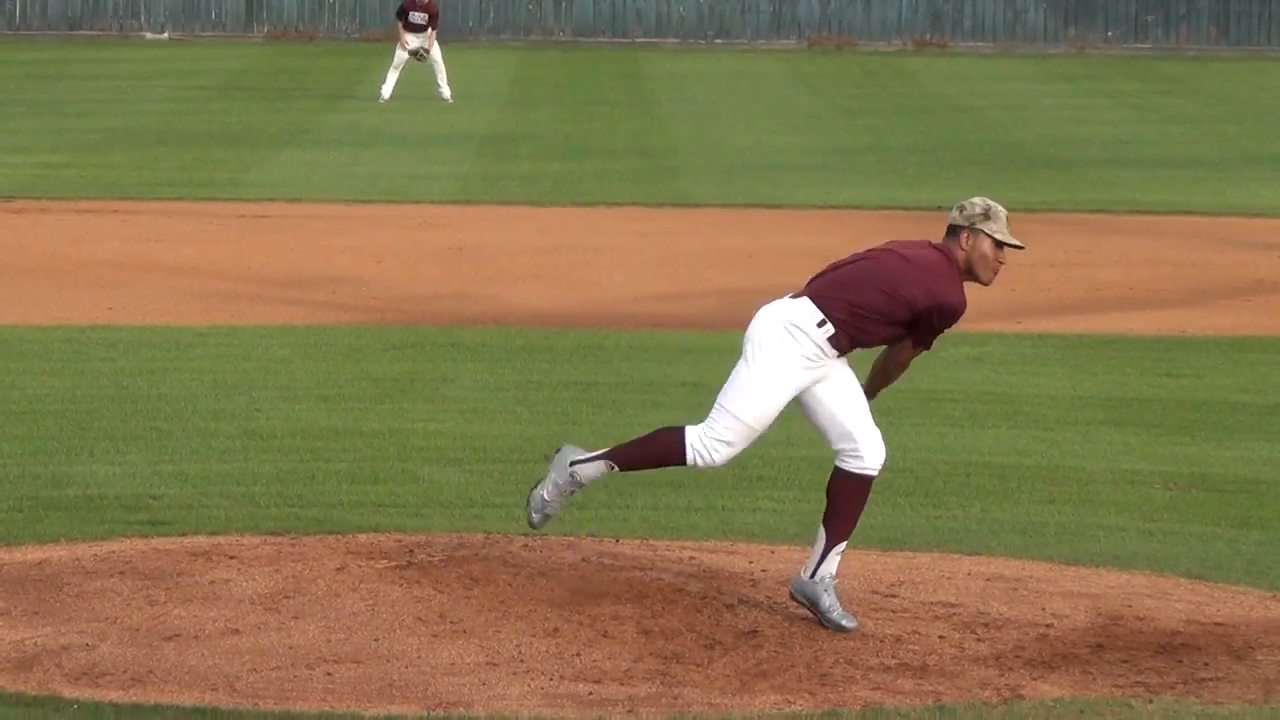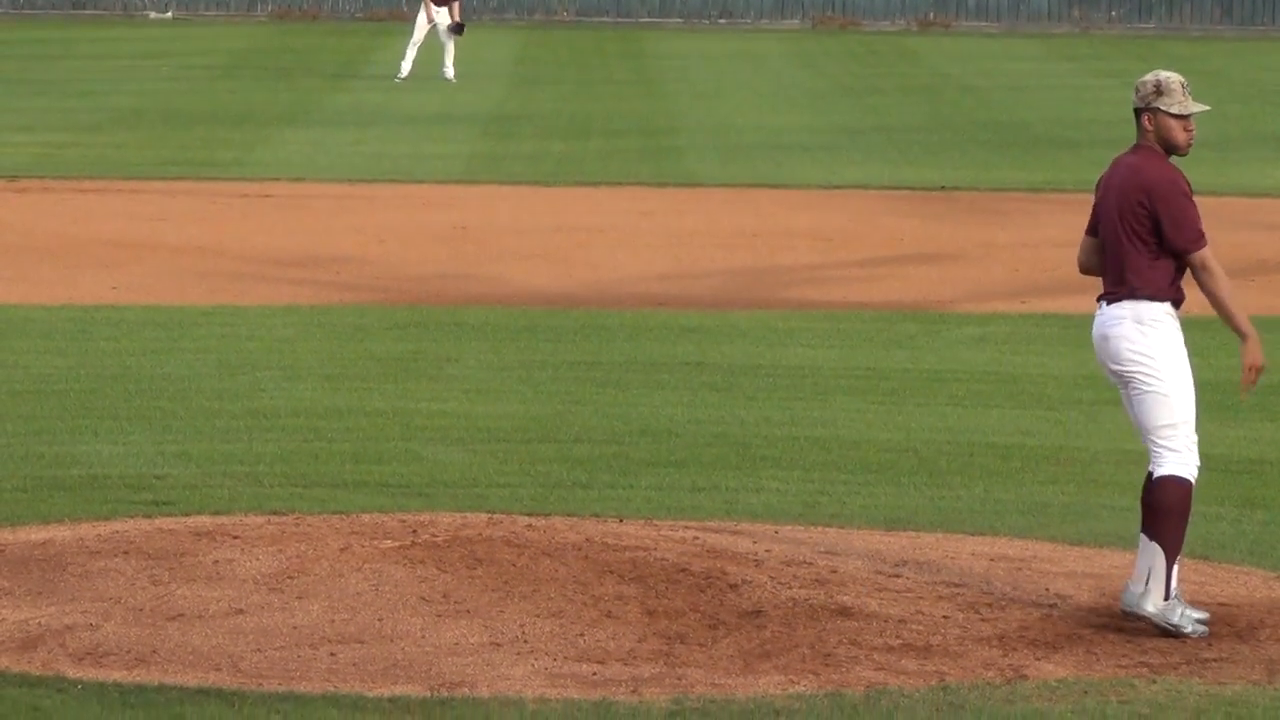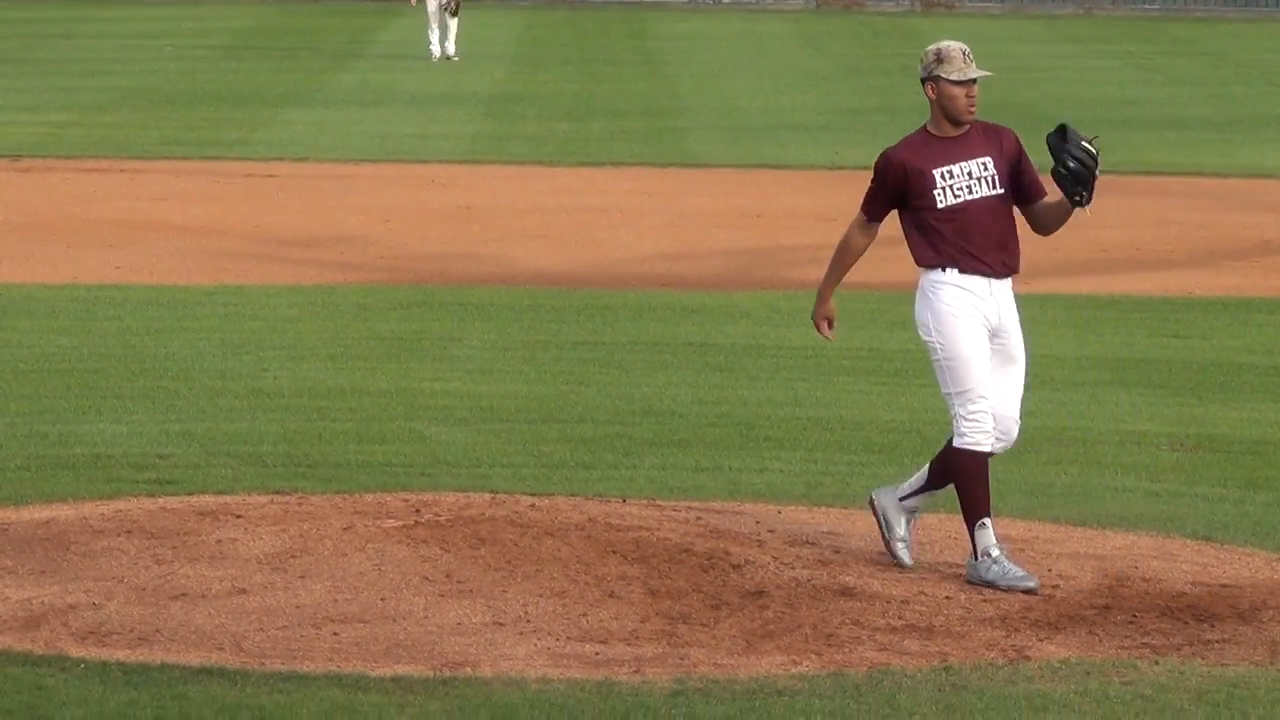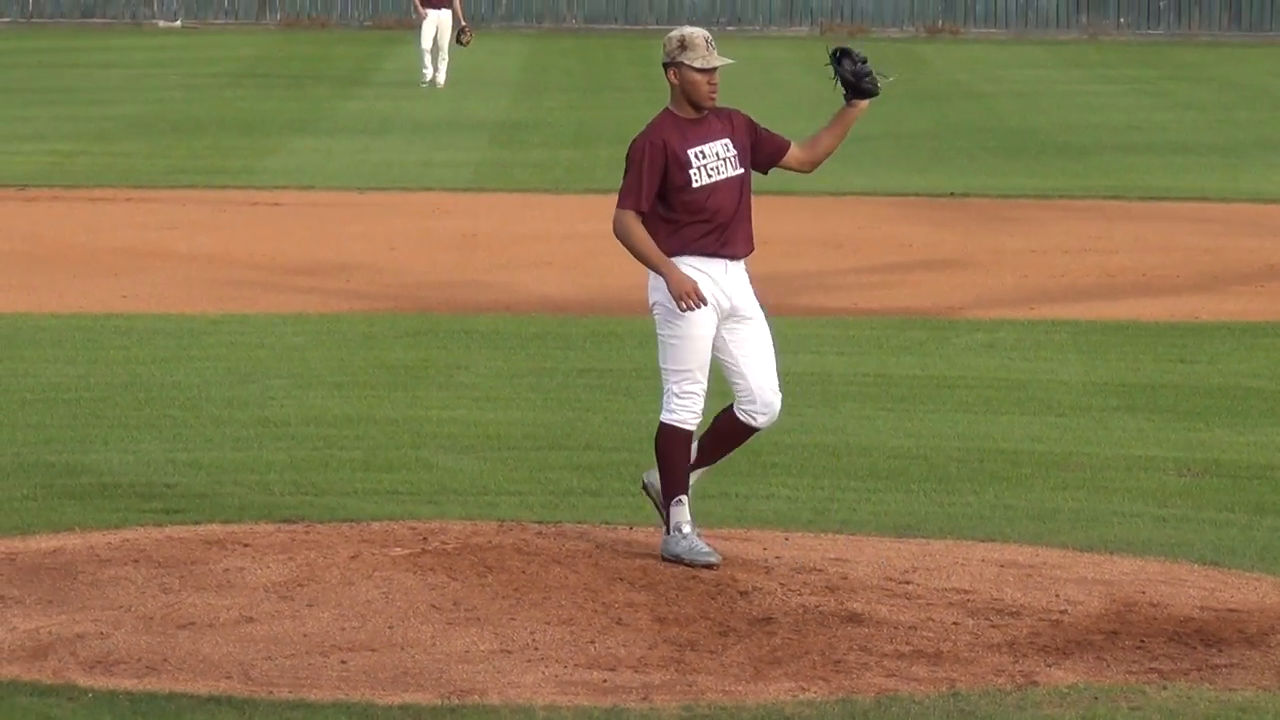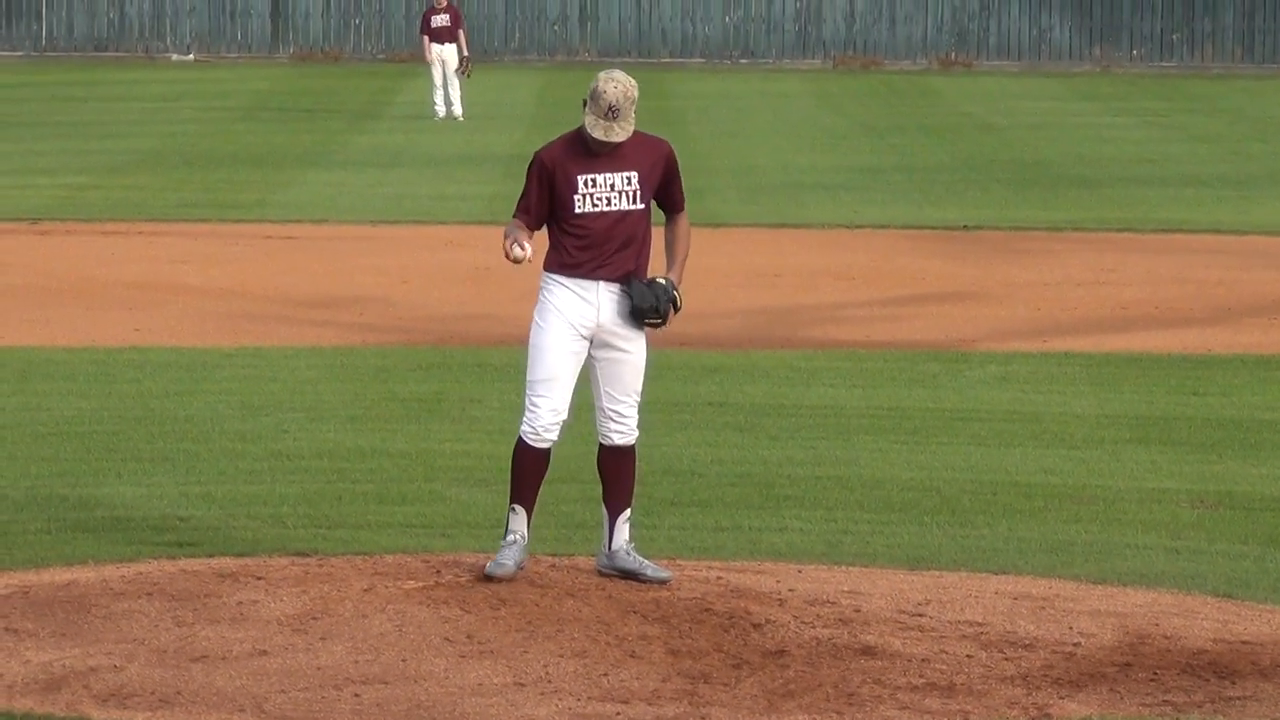
dt=1s
person 1, frame 1
left shoulder: (904, 253)
right shoulder: (951, 293)
right elbow: (901, 354)
right wrist: (867, 391)
left hip: (818, 348)
right hip: (794, 335)
left knee: (866, 454)
right knee: (711, 445)
left ankle: (817, 578)
right ankle: (582, 466)
person 1, frame 2
left shoulder: (1115, 174)
right shoulder: (1164, 179)
left elbow: (1087, 259)
right elbow: (1205, 266)
left wrist: (1142, 251)
right wrist: (1249, 336)
left hip: (1113, 324)
right hip: (1146, 327)
left knee: (1167, 457)
right knee: (1179, 460)
left ankle: (1145, 586)
right ankle: (1160, 595)
person 1, frame 3
left shoulder: (1003, 142)
right shoulder: (903, 159)
left elbow: (1044, 222)
right elbow: (863, 228)
left wrist: (1073, 197)
right wrist: (824, 295)
left hip: (1001, 298)
right hip: (951, 298)
left knee: (1000, 432)
right knee: (975, 425)
left ankle: (898, 502)
right ankle: (986, 554)
person 1, frame 4
left shoulder: (735, 125)
right shoulder: (654, 140)
left elbow: (806, 158)
right elbow: (625, 221)
left wrist: (854, 107)
right wrist: (670, 273)
left hip: (735, 279)
right hip: (686, 282)
left knee: (762, 402)
right knee: (684, 404)
left ankle: (671, 480)
right ankle: (678, 529)
person 1, frame 5
left shoulder: (657, 154)
right shoulder: (552, 158)
left elbow: (677, 215)
right elbow: (524, 221)
left wrist: (673, 276)
right wrist: (515, 240)
left hip: (625, 303)
right hip: (565, 296)
left knee: (620, 427)
right knee: (543, 420)
left ankle: (617, 546)
right ankle: (516, 535)
